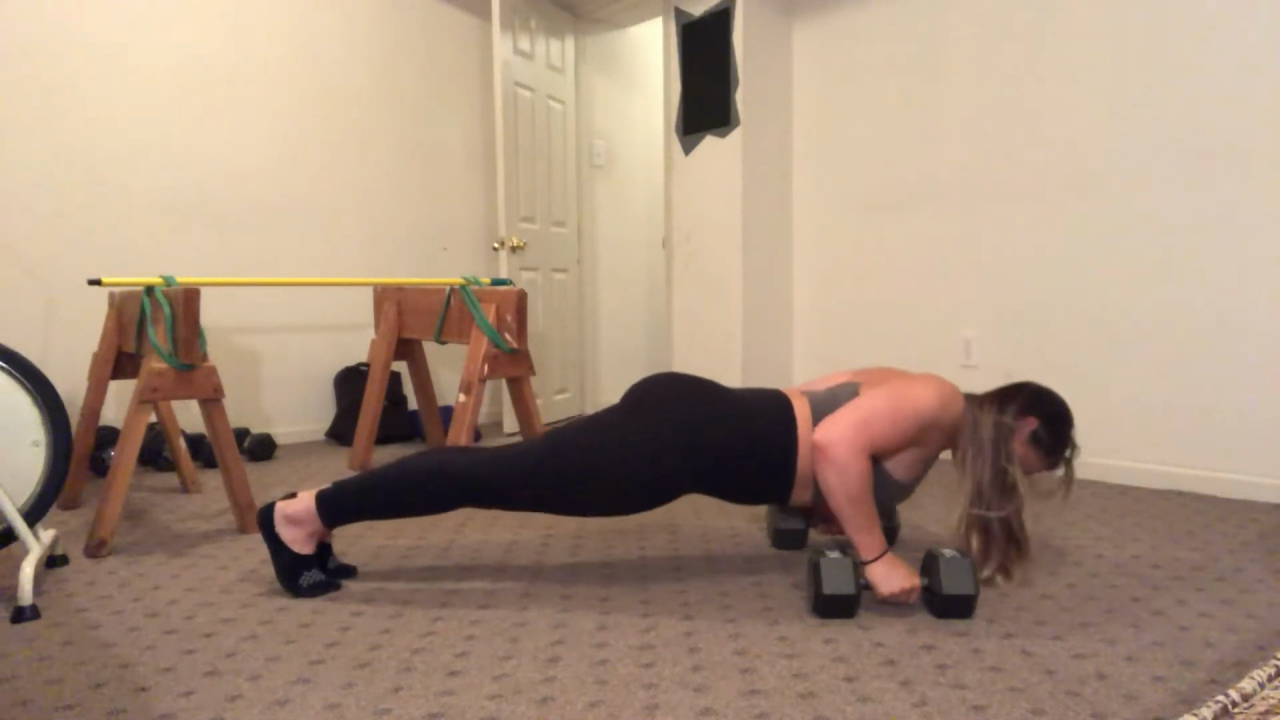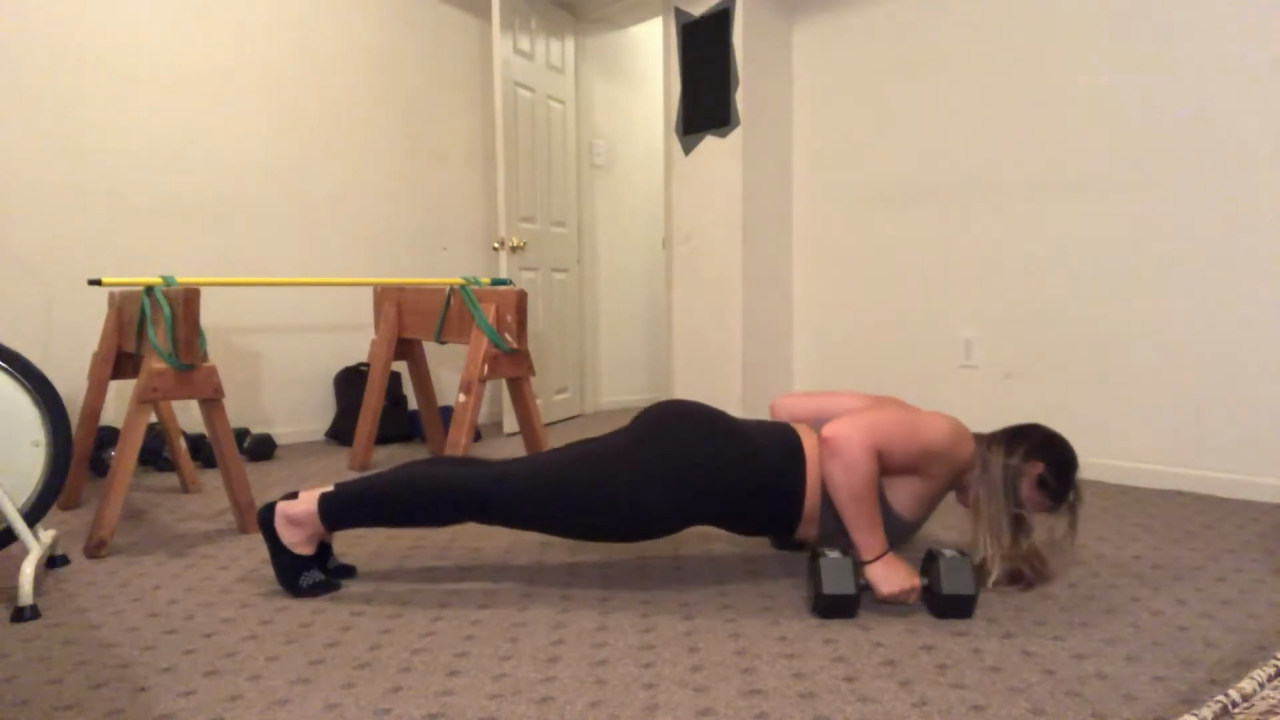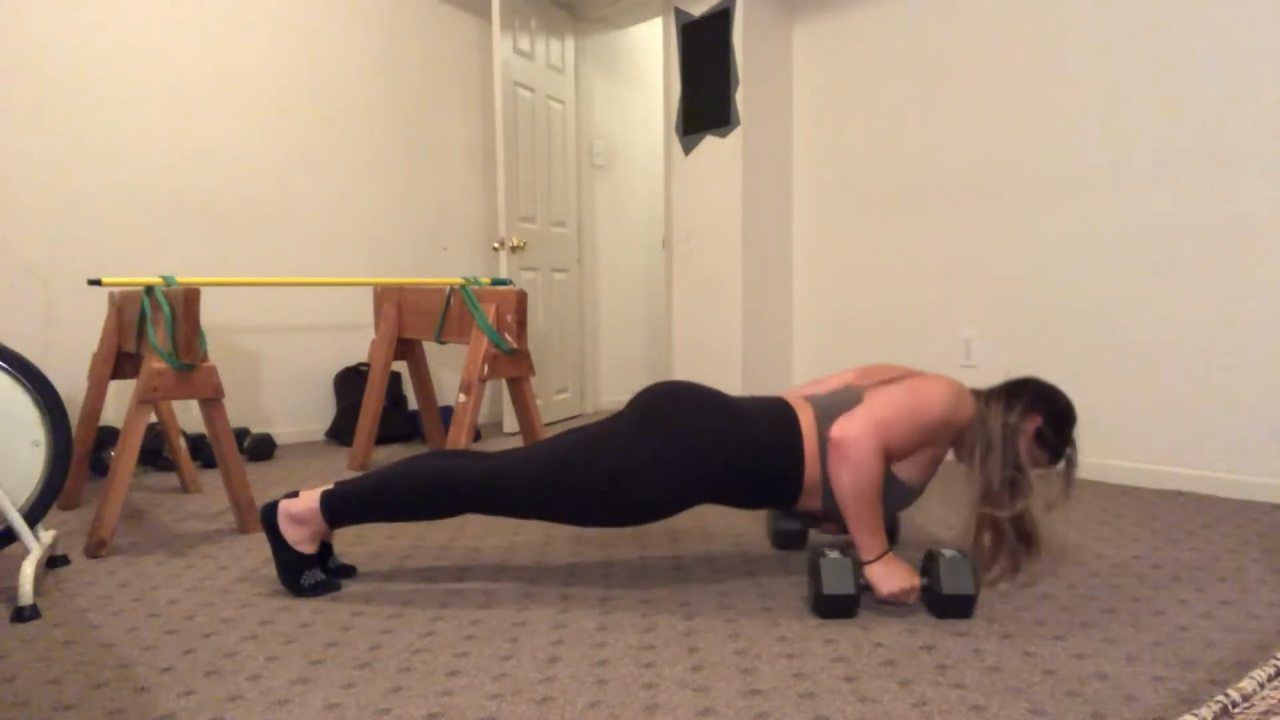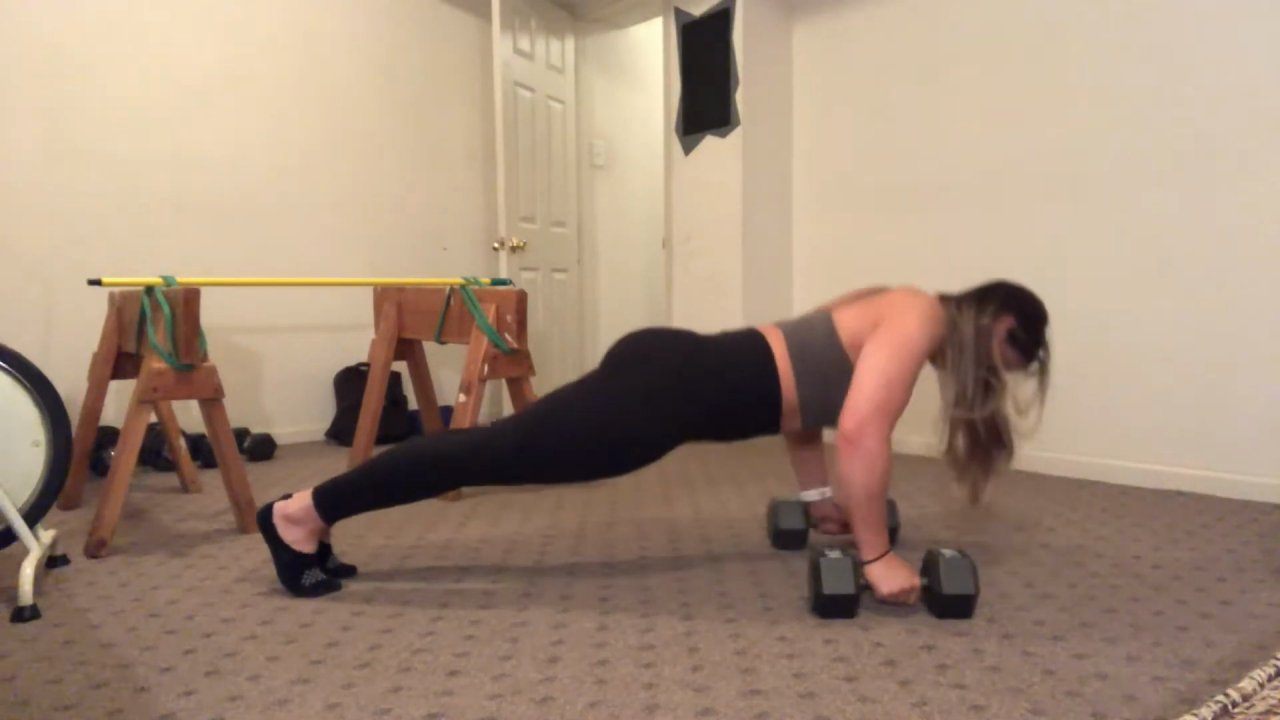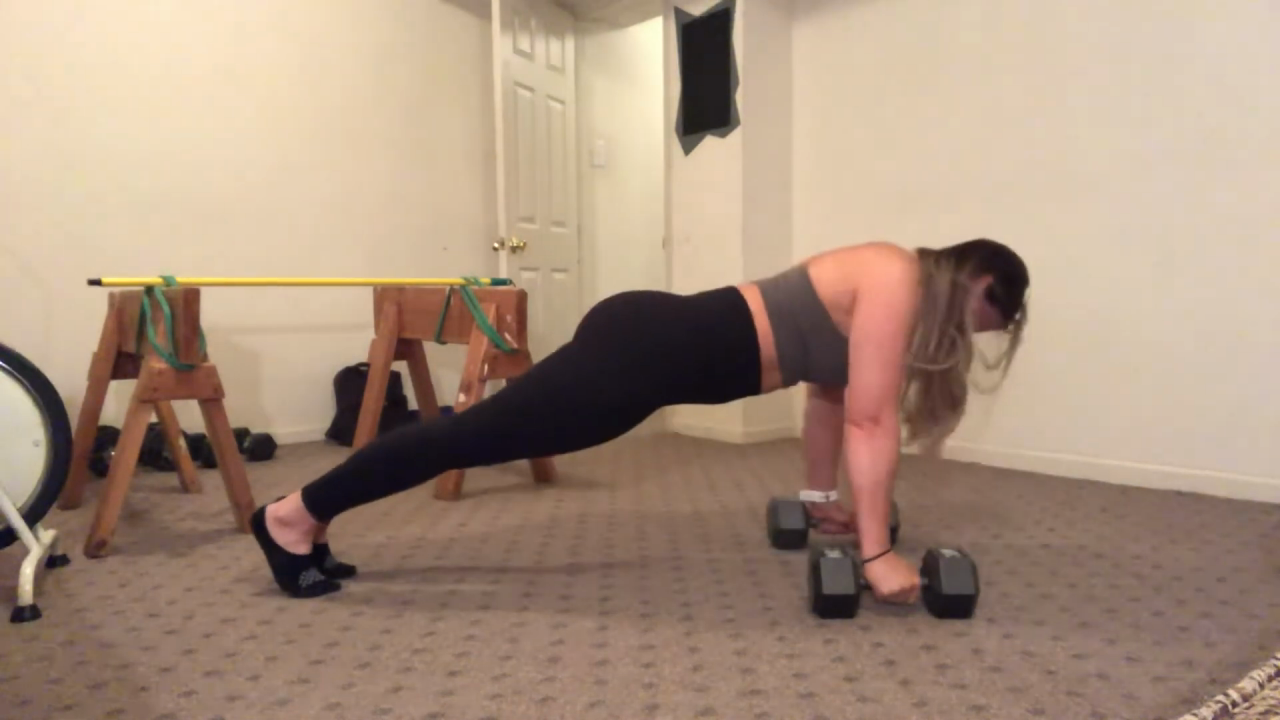
dt=0.5s
person 1, frame 1
left shoulder: (911, 395)
right shoulder: (941, 404)
right elbow: (836, 445)
left wrist: (829, 510)
right wrist: (876, 557)
left hip: (695, 421)
right hip: (688, 438)
left knee: (502, 470)
right knee: (498, 477)
left ankle: (320, 510)
right ankle: (303, 514)
person 1, frame 2
left shoulder: (917, 432)
right shoulder: (950, 447)
left elbow: (789, 405)
right elbow: (844, 441)
left wrist: (814, 508)
right wrist: (876, 557)
left hip: (699, 444)
right hip: (694, 469)
left knee: (504, 483)
right knee: (499, 494)
left ankle: (320, 505)
right ankle: (305, 513)
person 1, frame 3
left shoulder: (914, 386)
right shoulder: (951, 405)
right elbow: (851, 439)
left wrist: (826, 506)
right wrist: (876, 557)
left hip: (697, 426)
right hip: (694, 451)
left knee: (504, 473)
right knee: (498, 484)
left ankle: (325, 501)
right ankle: (307, 512)
person 1, frame 4
left shoulder: (894, 313)
right shoulder: (921, 319)
left elbow: (807, 406)
right elbow: (862, 434)
left wrist: (817, 499)
right wrist: (876, 555)
left hip: (673, 375)
right hip: (670, 392)
left knee: (494, 451)
right knee: (491, 454)
left ankle: (315, 509)
right ankle: (301, 513)
person 1, frame 5
left shoulder: (882, 280)
right shoulder: (898, 279)
left elbow: (830, 395)
right elbow: (869, 421)
left wrist: (819, 499)
right wrist: (876, 554)
left hip: (661, 343)
right hip: (651, 349)
left knee: (484, 435)
right knee: (479, 436)
left ankle: (310, 518)
right ankle: (293, 517)
